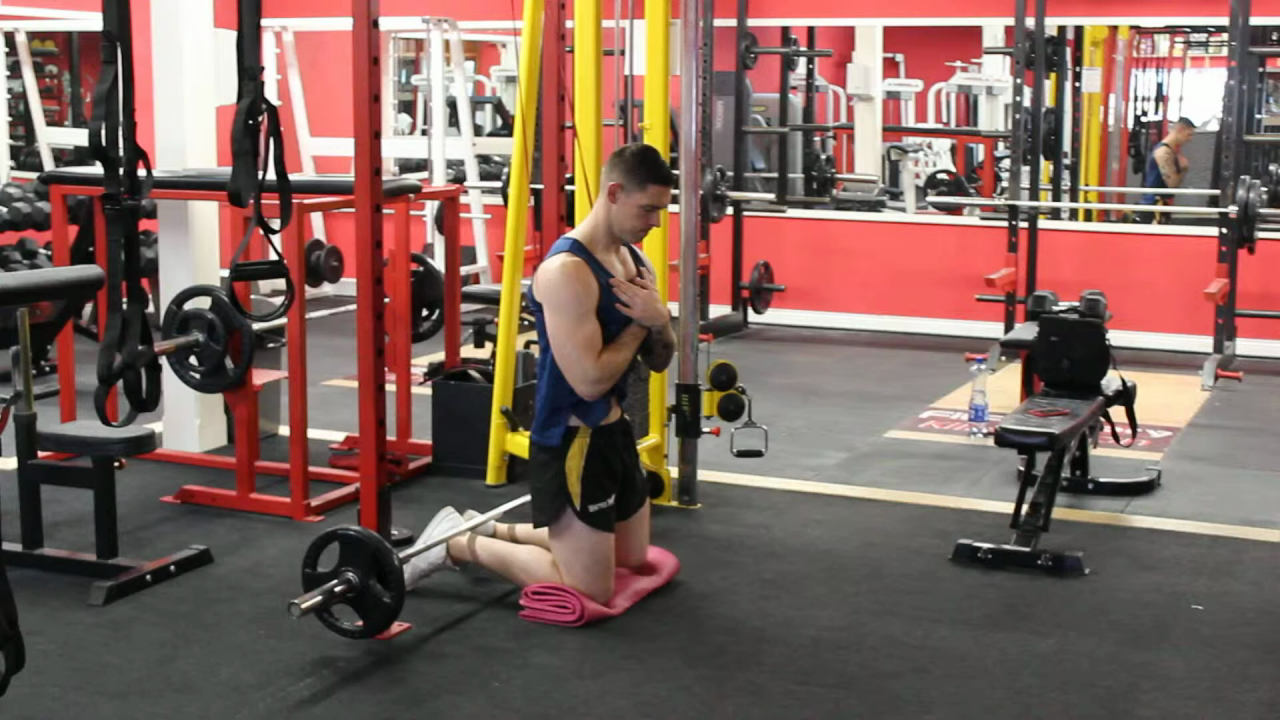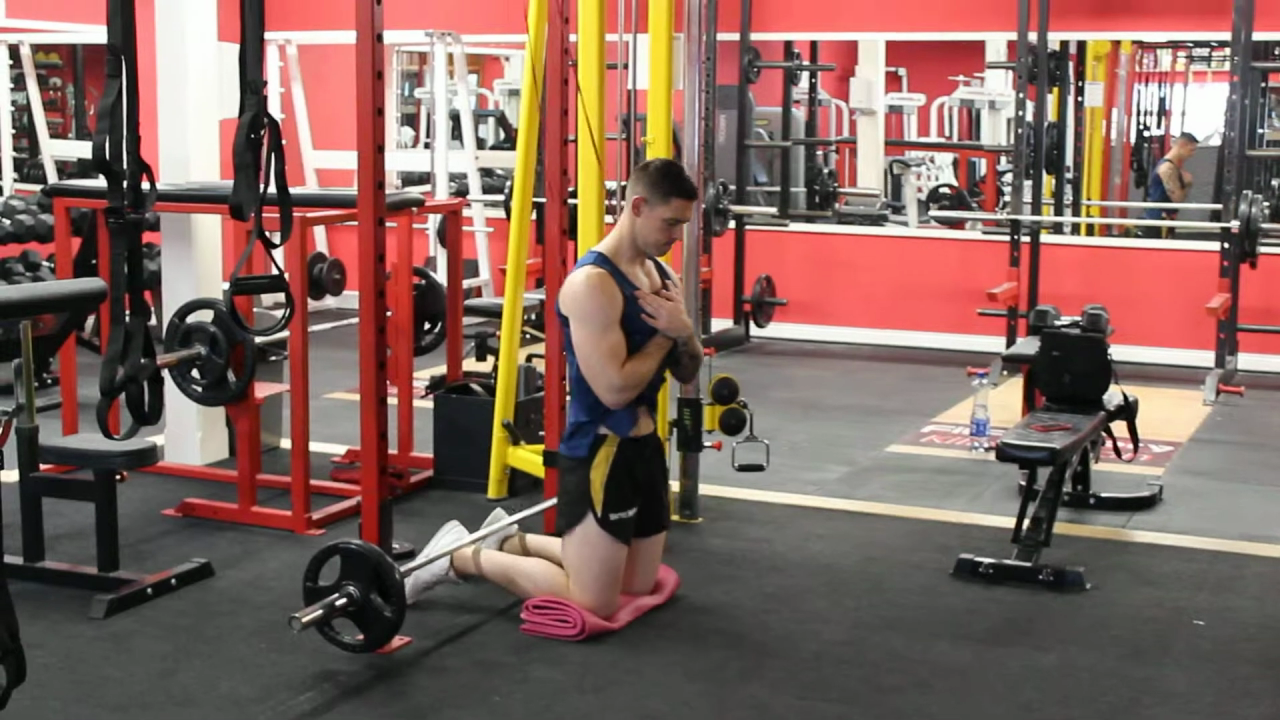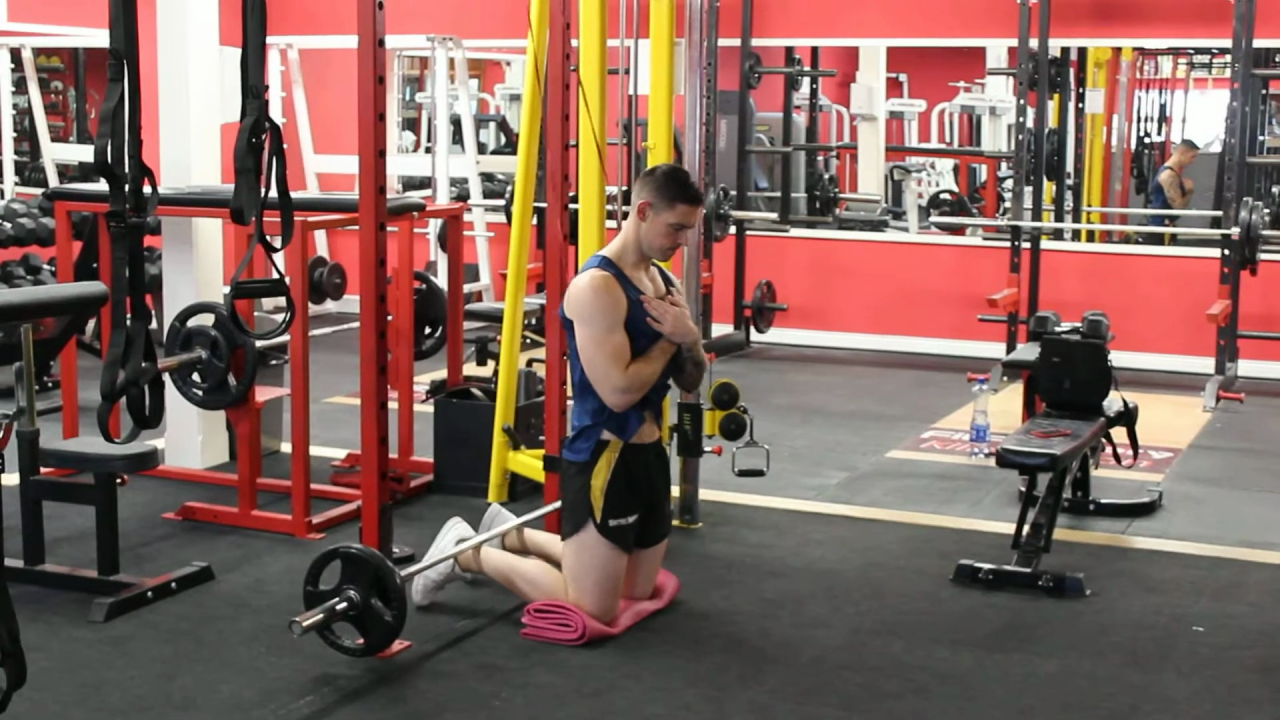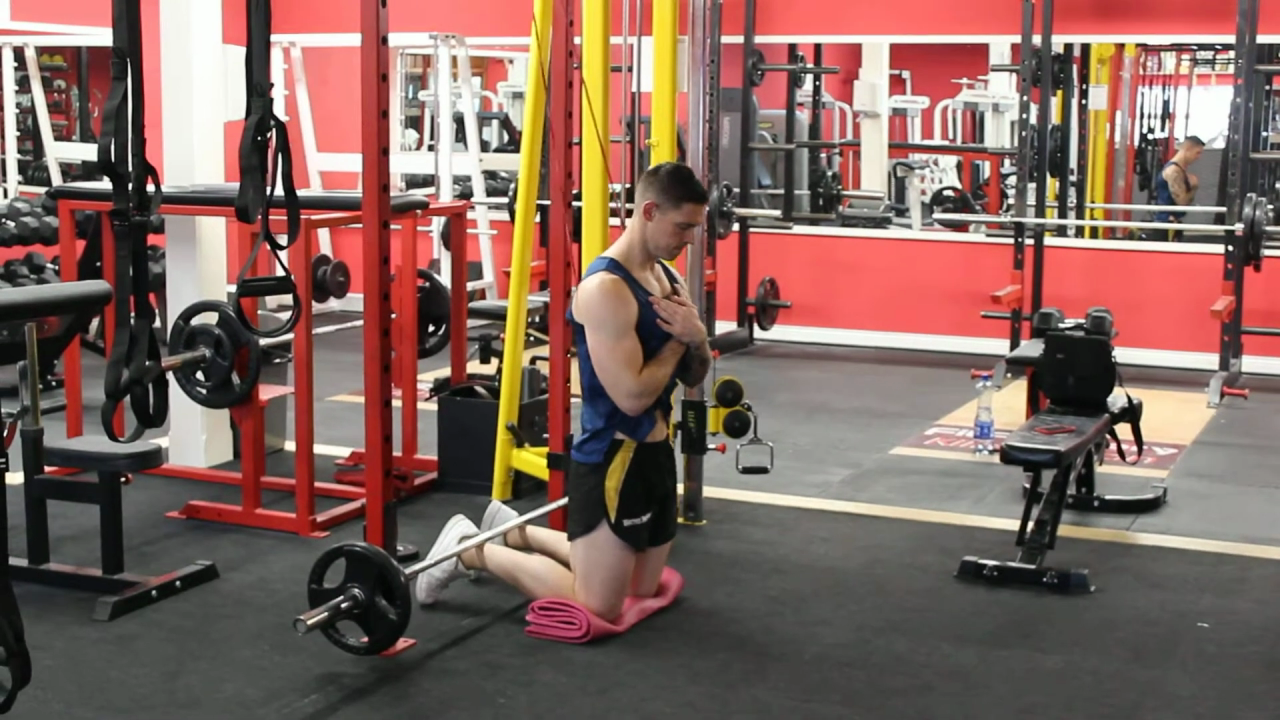
dt=0.5s
person 1, frame 1
left shoulder: (635, 261)
right shoulder: (566, 271)
left elbow: (659, 360)
right elbow: (588, 380)
left wrist: (659, 320)
right wrist: (641, 322)
left hip: (613, 428)
right hip: (572, 441)
left knee: (632, 559)
right knee: (591, 593)
left ankle: (497, 532)
right ankle: (458, 543)
person 1, frame 2
left shoulder: (662, 274)
right shoulder: (592, 283)
left elbow: (687, 372)
right elbow: (615, 389)
left wrist: (685, 332)
right wrist: (664, 333)
left hip: (644, 445)
right hip: (600, 453)
left knee: (639, 587)
right knee: (594, 606)
left ankle: (513, 541)
right ankle: (462, 555)
person 1, frame 3
left shoulder: (666, 282)
right shoulder: (597, 286)
left elbow: (690, 381)
right elbow: (618, 392)
left wrist: (689, 337)
right wrist: (669, 338)
left hip: (647, 451)
right hip: (604, 458)
left knee: (637, 591)
right knee: (593, 611)
left ankle: (511, 535)
right ankle: (466, 552)
person 1, frame 4
left shoulder: (668, 279)
right shoulder: (605, 288)
left elbow: (693, 376)
right elbow: (632, 395)
left wrist: (697, 337)
right wrist: (679, 338)
left hip: (655, 450)
right hip: (613, 459)
left knee: (641, 589)
right knee: (597, 607)
left ankle: (513, 531)
right ankle: (470, 550)
